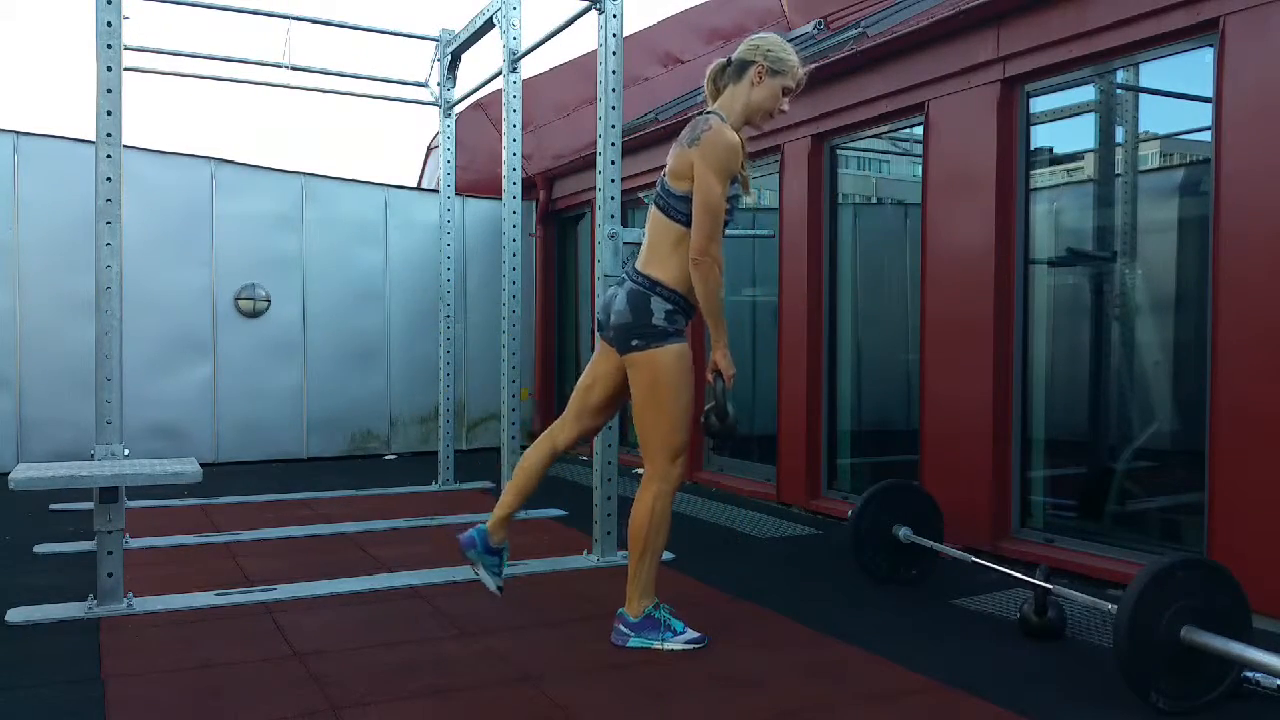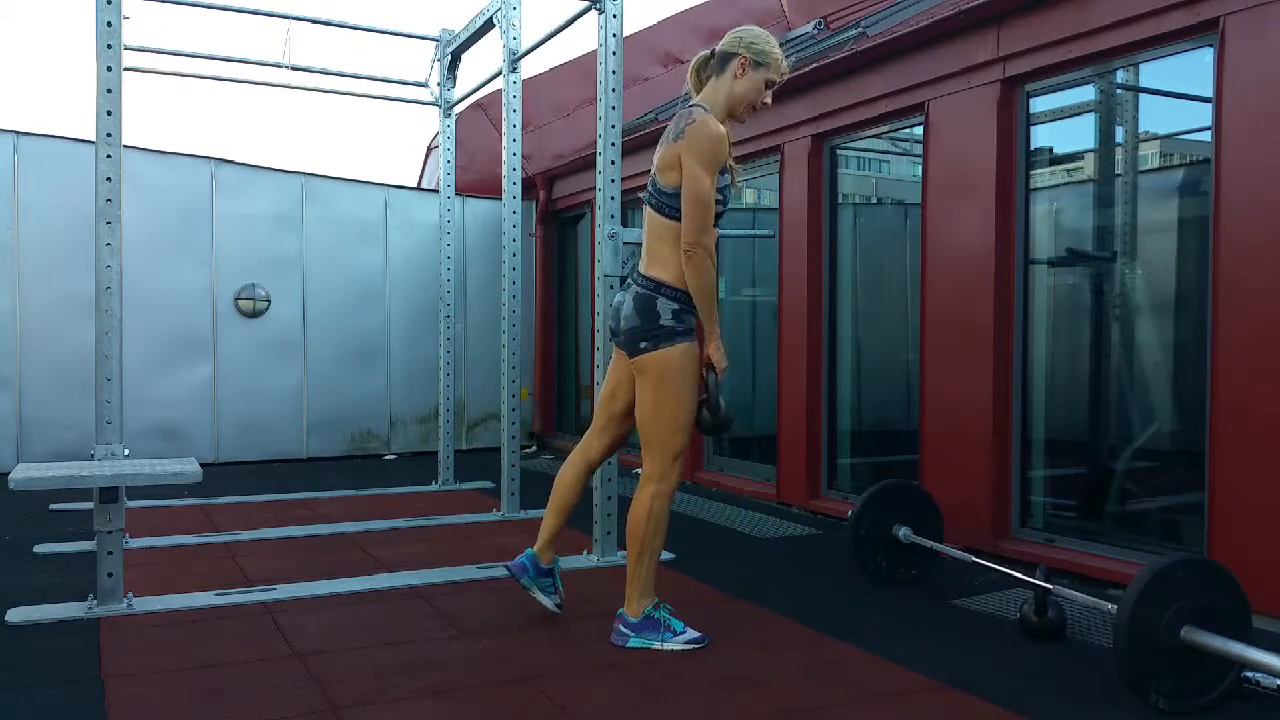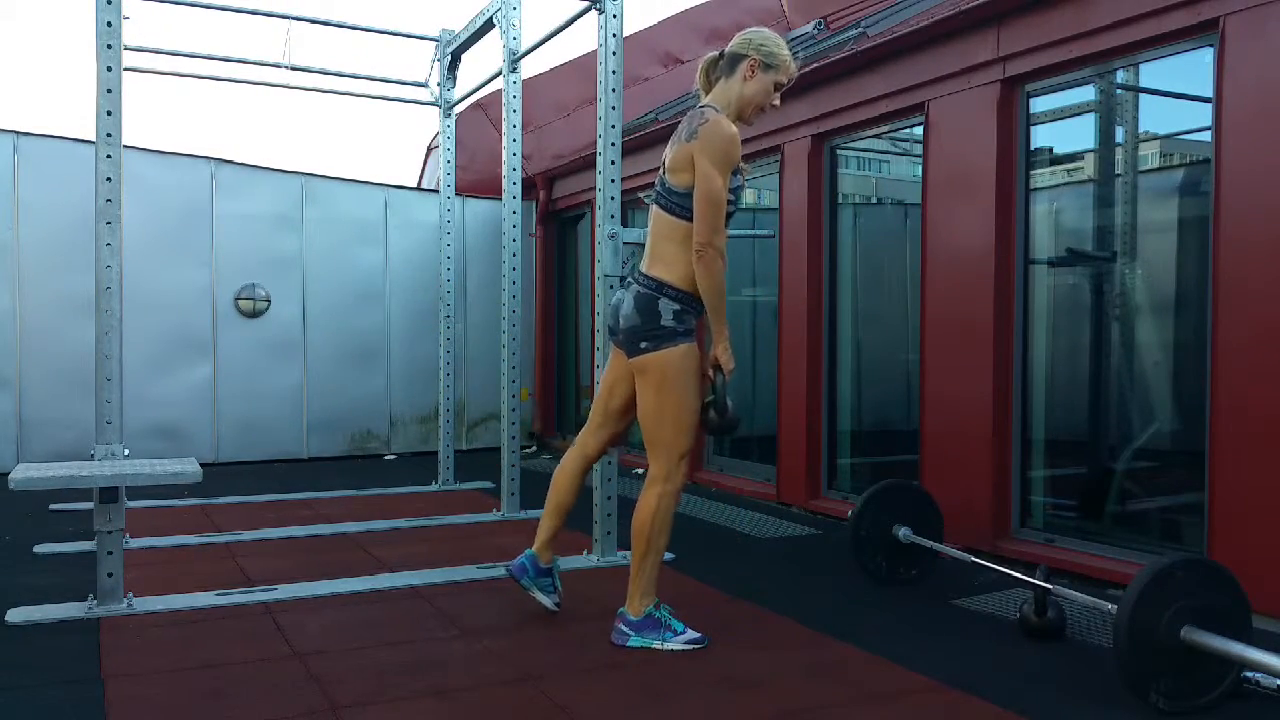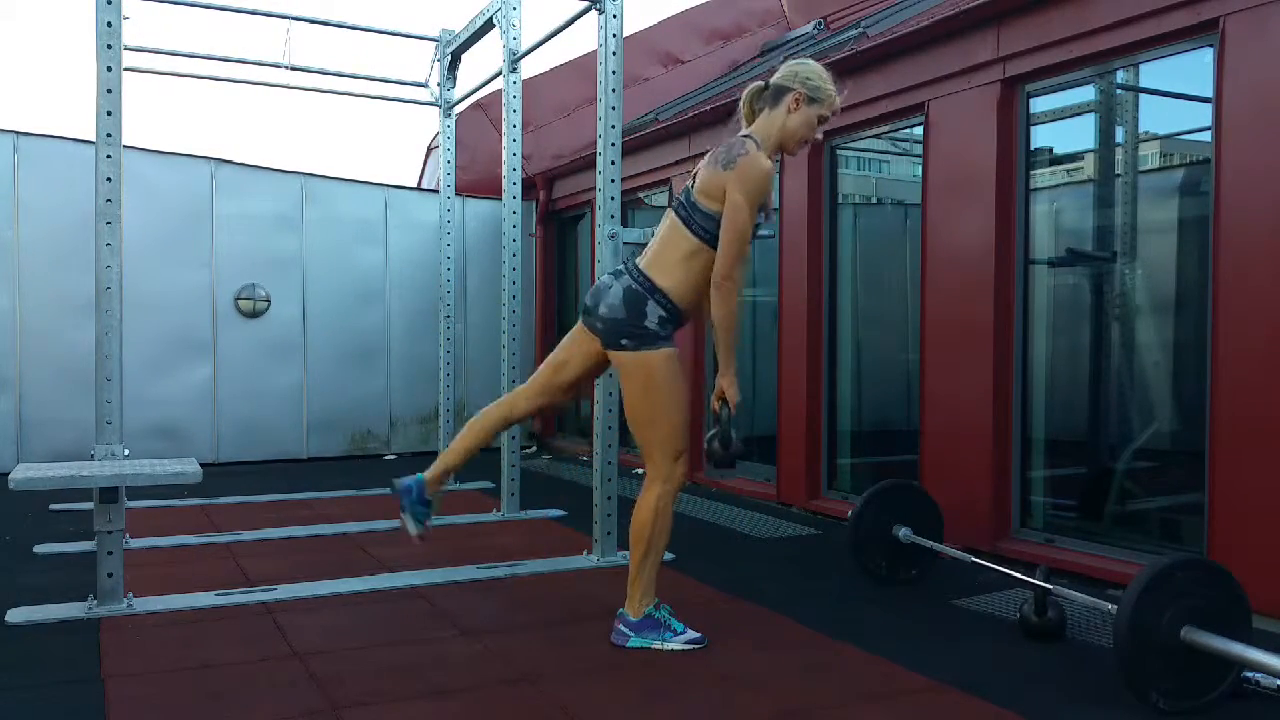
dt=0.4s
person 1, frame 1
left shoulder: (702, 131)
right shoulder: (722, 138)
right elbow: (703, 254)
left wrist: (707, 339)
right wrist: (721, 345)
left hip: (631, 301)
right hip: (655, 312)
left knee: (570, 428)
right knee: (665, 471)
left ankle: (490, 535)
right ankle: (637, 617)
person 1, frame 2
left shoulder: (688, 125)
right shoulder: (707, 130)
right elbow: (695, 247)
left wrist: (699, 331)
right wrist: (713, 336)
left hip: (642, 304)
right hip: (662, 313)
left knee: (598, 443)
right knee: (662, 473)
left ankle: (539, 559)
right ankle: (637, 617)
person 1, frame 3
left shoulder: (698, 125)
right shoulder: (718, 131)
right elbow: (706, 248)
left wrist: (706, 334)
right wrist: (722, 338)
left hip: (641, 302)
right hip: (662, 313)
left knee: (595, 439)
right knee: (668, 472)
left ankle: (537, 558)
right ankle: (638, 617)
person 1, frame 4
left shoulder: (735, 151)
right shoulder: (755, 165)
right elbow: (724, 279)
left wrist: (720, 362)
right wrist: (727, 370)
left hip: (619, 296)
right hip: (641, 316)
left knee: (525, 401)
right knee: (668, 470)
left ankle: (424, 486)
right ankle: (637, 617)
